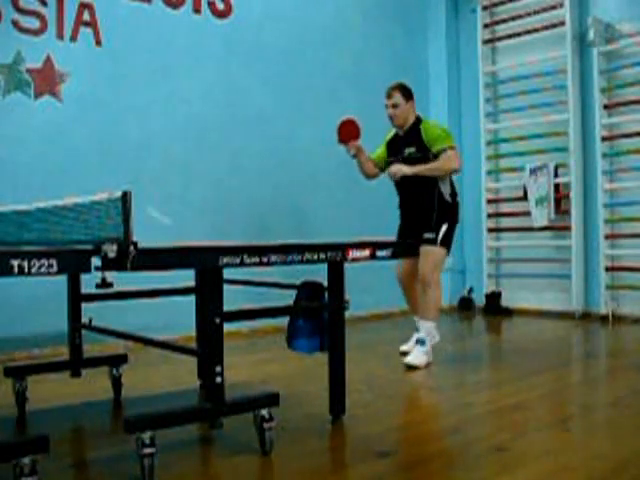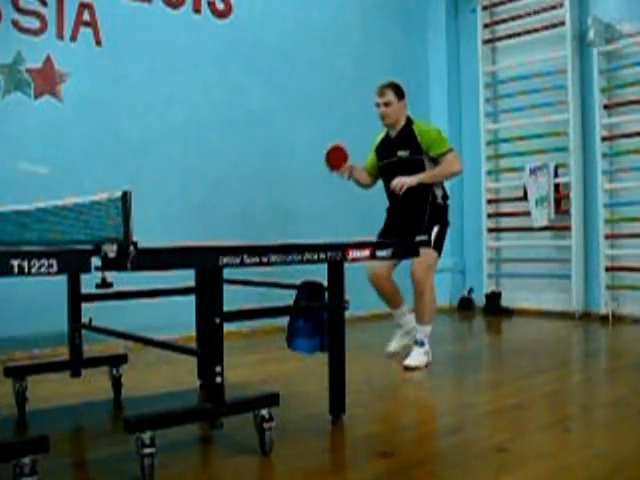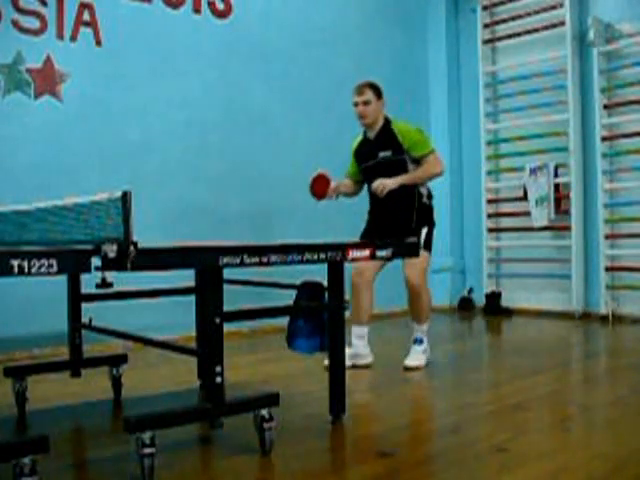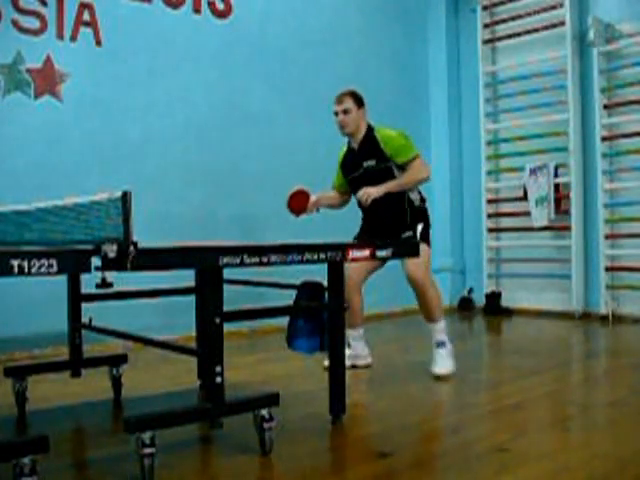
dt=0.7s
person 1, frame 1
left shoulder: (431, 131)
right shoulder: (392, 140)
left elbow: (453, 163)
right elbow: (372, 171)
left wrist: (411, 169)
right wrist: (358, 153)
left hip: (438, 214)
right hip: (410, 216)
left knee: (427, 275)
right knee: (405, 275)
left ankle: (424, 344)
right ankle: (425, 331)
person 1, frame 2
left shoulder: (425, 132)
right shoulder: (381, 143)
left elbow: (455, 165)
right elbow: (369, 179)
left wrist: (414, 179)
right wrist: (352, 171)
left hip: (429, 216)
right hip: (397, 217)
left knee: (420, 276)
right knee: (377, 273)
left ankle: (422, 345)
right ankle: (406, 323)
person 1, frame 3
left shoulder: (405, 133)
right shoulder: (359, 146)
left elbow: (436, 166)
right elbow: (355, 184)
left wrist: (397, 180)
right wrist: (338, 187)
left hip: (415, 217)
right hip: (380, 220)
left knee: (414, 279)
right knee: (360, 275)
left ankle: (420, 342)
right ankle: (359, 348)
person 1, frame 4
left shoulder: (389, 138)
right shoulder: (346, 156)
left elbow: (422, 172)
right elbow: (341, 195)
left wrist: (381, 188)
right wrist: (319, 200)
left hip: (409, 219)
right hip: (374, 226)
left knee: (417, 274)
right knee: (348, 278)
left ankle: (441, 345)
right ankle: (357, 350)
